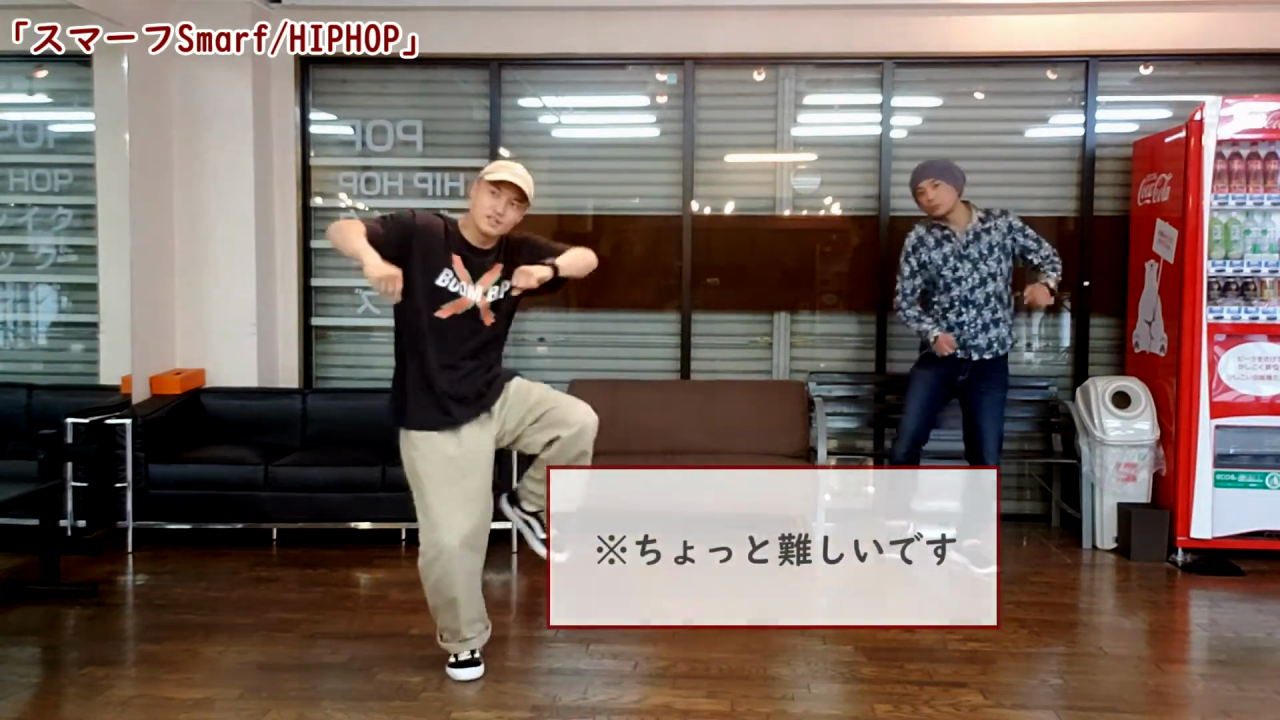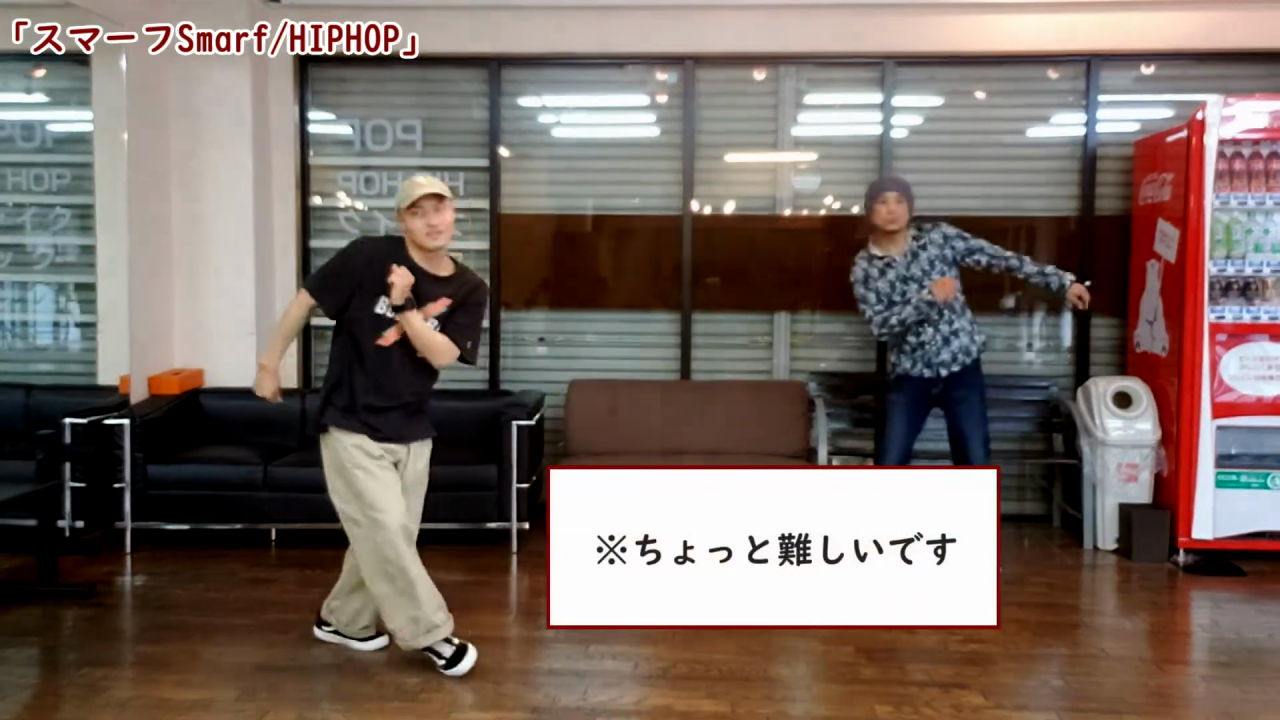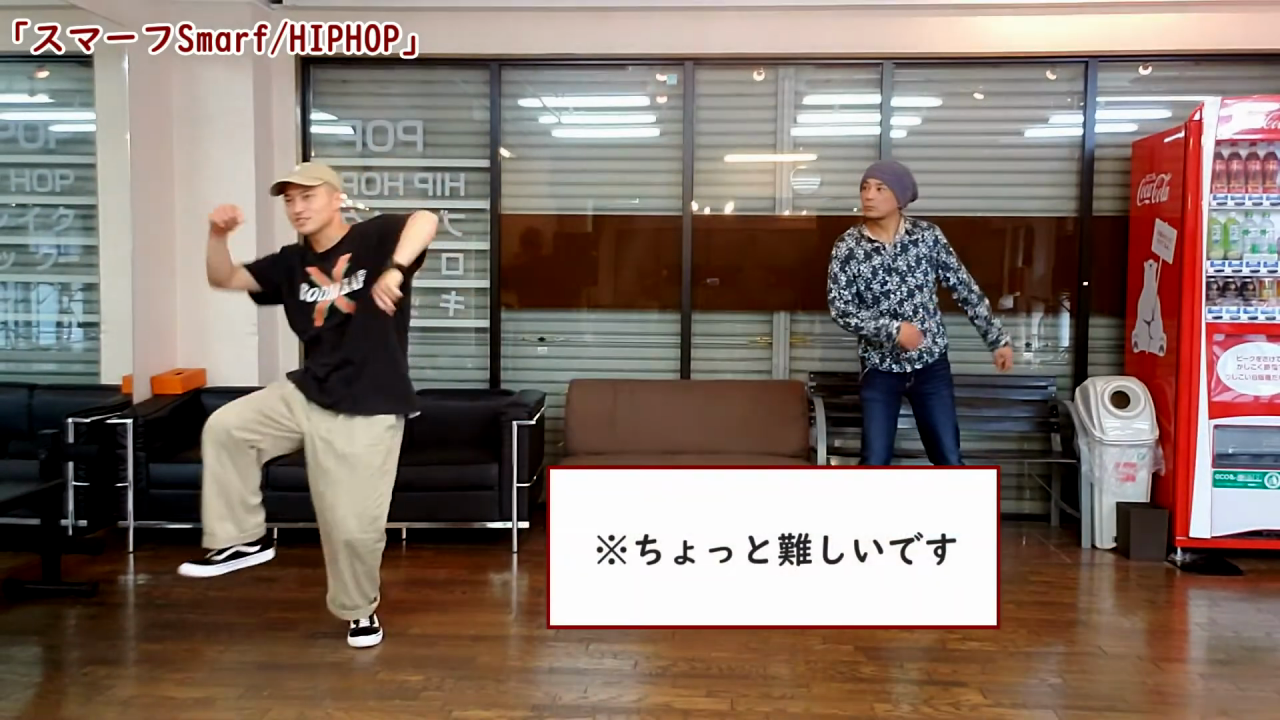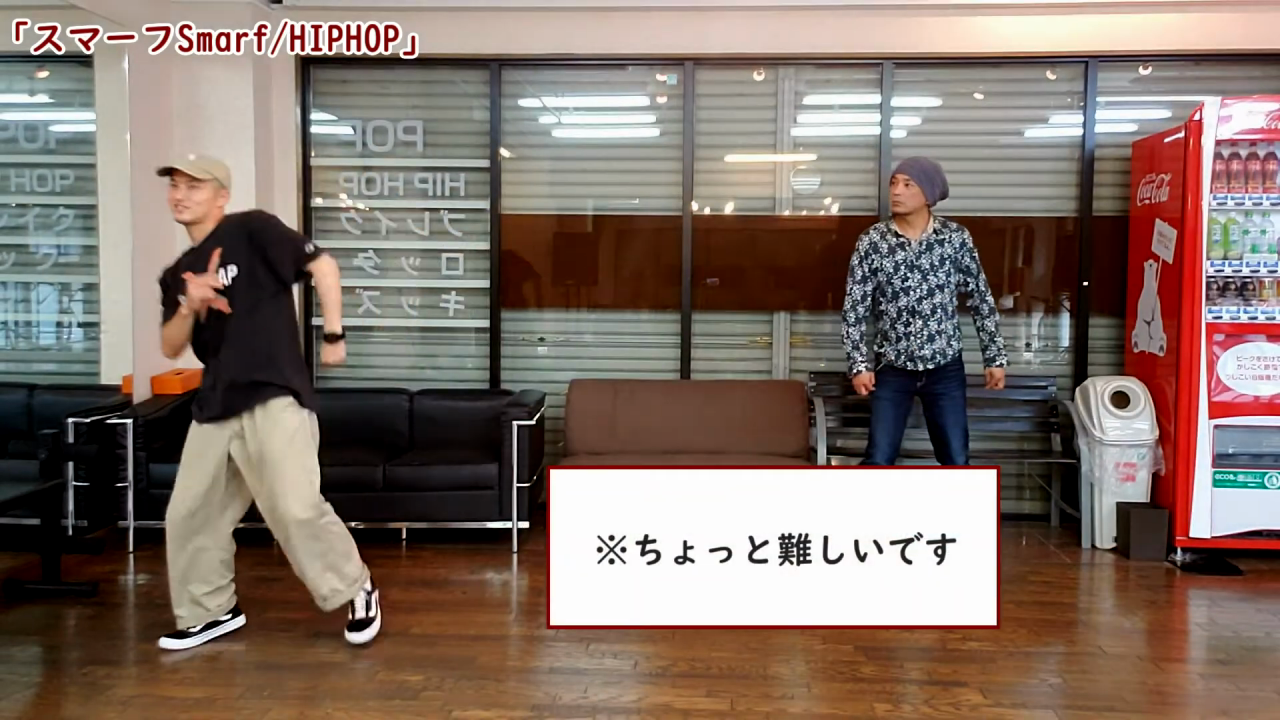
dt=0.5s
person 1, frame 1
left shoulder: (520, 250)
right shoulder: (421, 233)
left elbow: (586, 259)
right elbow: (342, 231)
left wrist: (548, 269)
right wrist: (374, 262)
left hip: (498, 394)
right hip: (431, 414)
left knee: (577, 424)
right knee: (450, 540)
left ankle: (527, 505)
right ankle: (464, 642)
person 1, frame 2
left shoulder: (469, 290)
right shoulder: (367, 257)
left elbow: (443, 356)
right elbow: (306, 300)
left wrist: (405, 307)
right wrist: (270, 361)
left hip: (412, 430)
right hip: (351, 423)
left knee: (389, 536)
right knee: (384, 528)
left ankle: (341, 620)
right ankle: (432, 634)
person 1, frame 3
left shoulder: (377, 234)
right shoulder: (291, 264)
left elbow: (423, 222)
right elbow: (223, 279)
left wrist: (393, 271)
right wrist: (218, 235)
left hip: (371, 405)
right hip: (308, 391)
left knee: (353, 522)
right knee: (224, 429)
left ankle: (358, 610)
right ankle: (244, 538)
person 1, frame 4
left shoulder: (255, 229)
right shoulder: (177, 274)
left elbow: (322, 267)
right elbow: (170, 348)
left wrist: (333, 334)
right wrist: (188, 308)
left hip: (275, 396)
right hip: (215, 407)
left knee: (295, 509)
right knee: (186, 515)
left ankle: (355, 590)
right ankle: (211, 611)
person 2, frame 1
left shoulder: (1002, 225)
right shoulder: (920, 238)
left elbow: (1047, 257)
right elbow: (905, 299)
left wrist: (1045, 283)
right wrist: (932, 332)
left hip: (990, 359)
right hip: (939, 356)
left knee: (986, 454)
right knee: (906, 441)
person 2, frame 2
left shoulder: (940, 237)
right shoulder: (864, 267)
left elbow: (1002, 259)
right elbow: (880, 325)
left wrist: (1062, 281)
right wrist: (929, 297)
left hip: (962, 370)
right hip: (910, 376)
left knee: (974, 465)
right knee: (890, 465)
person 2, frame 3
left shoulder: (928, 236)
right shoulder: (848, 247)
left elbow: (965, 289)
right elbow: (840, 309)
left wrist: (997, 338)
right wrist: (892, 329)
left hip: (931, 365)
right hip: (881, 368)
left knee: (949, 459)
right knee: (874, 462)
person 2, frame 4
left shoulder: (957, 237)
right shoulder: (873, 241)
left elbow: (981, 299)
right elbow: (854, 308)
left wrist: (995, 357)
right wrist: (858, 363)
left hip: (945, 367)
right hip: (893, 368)
left knee: (956, 461)
right knee: (879, 460)
